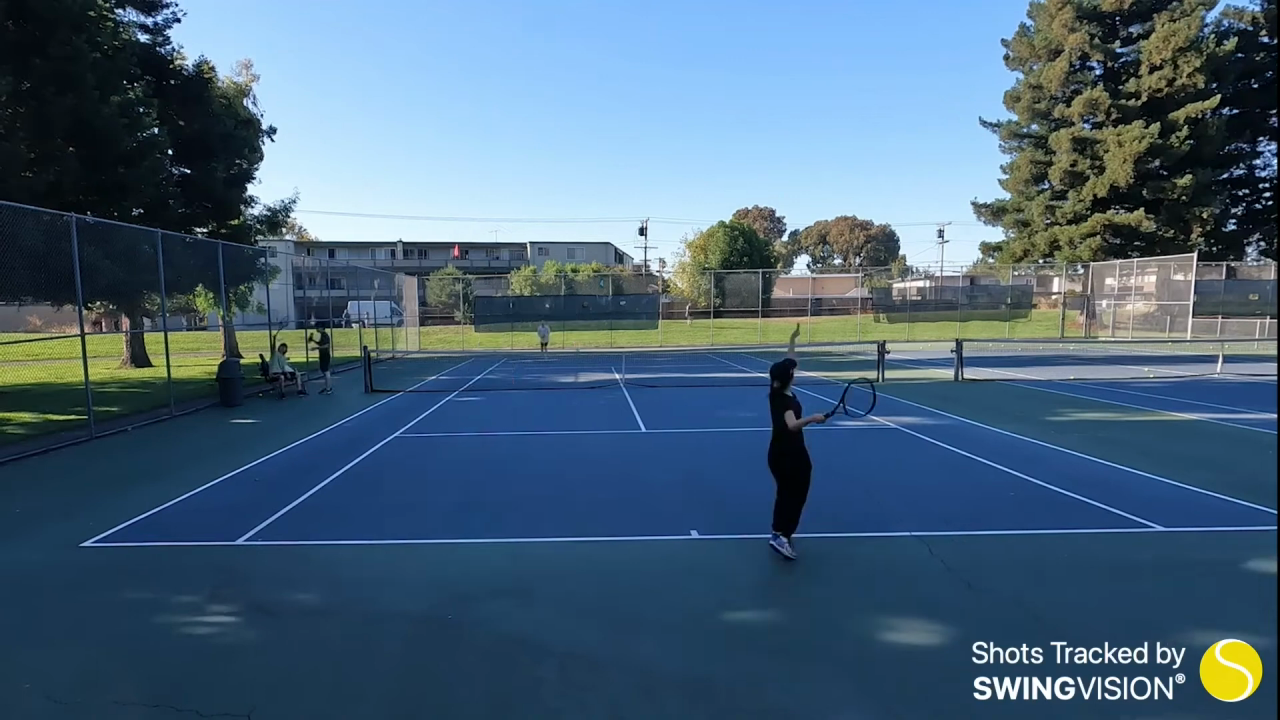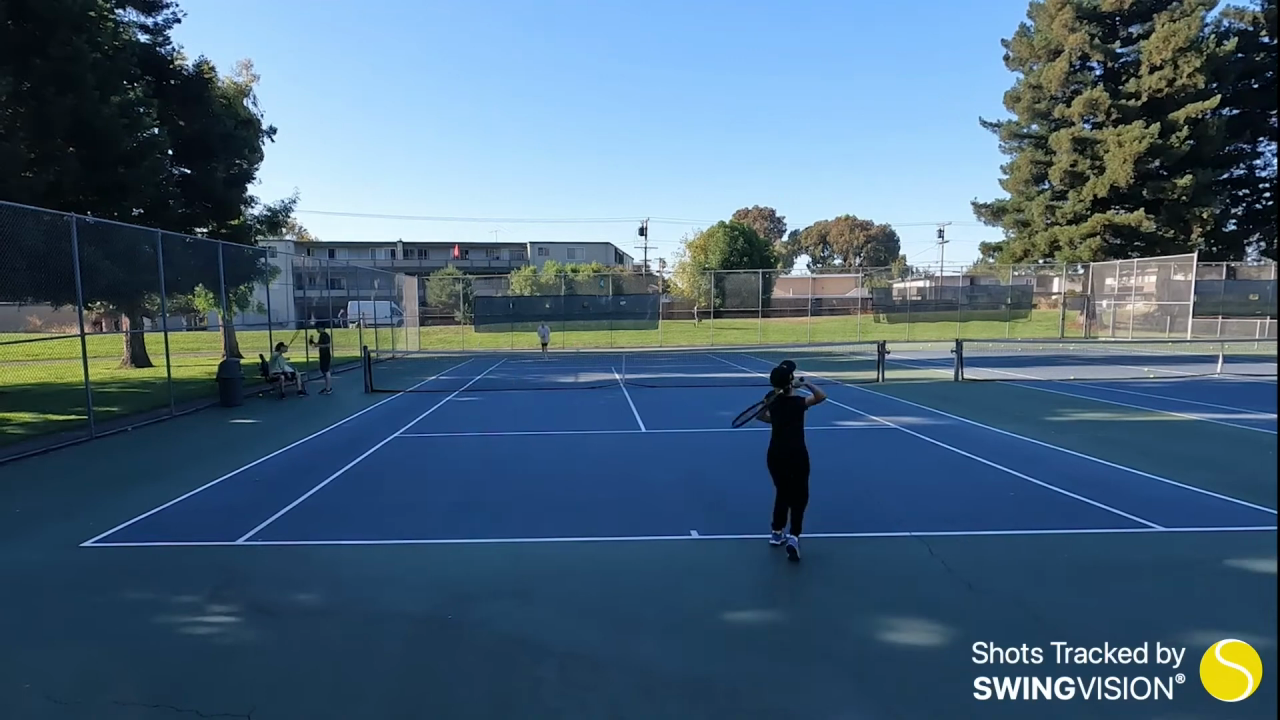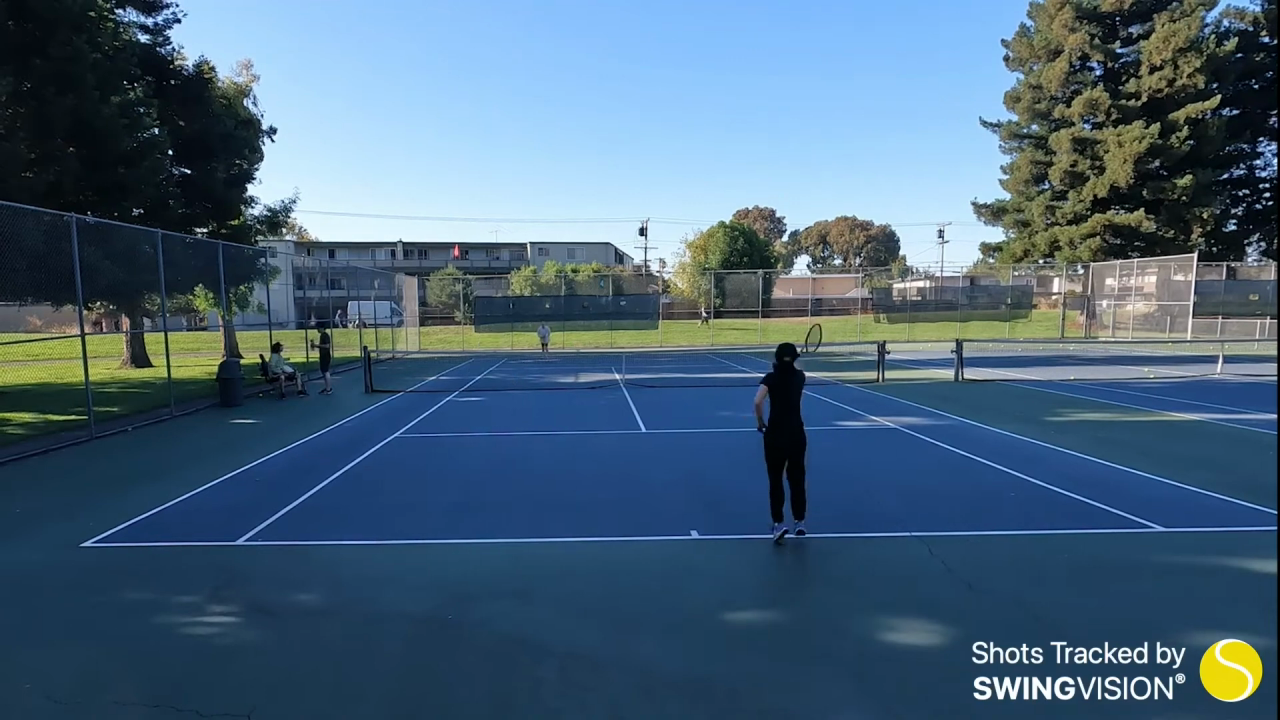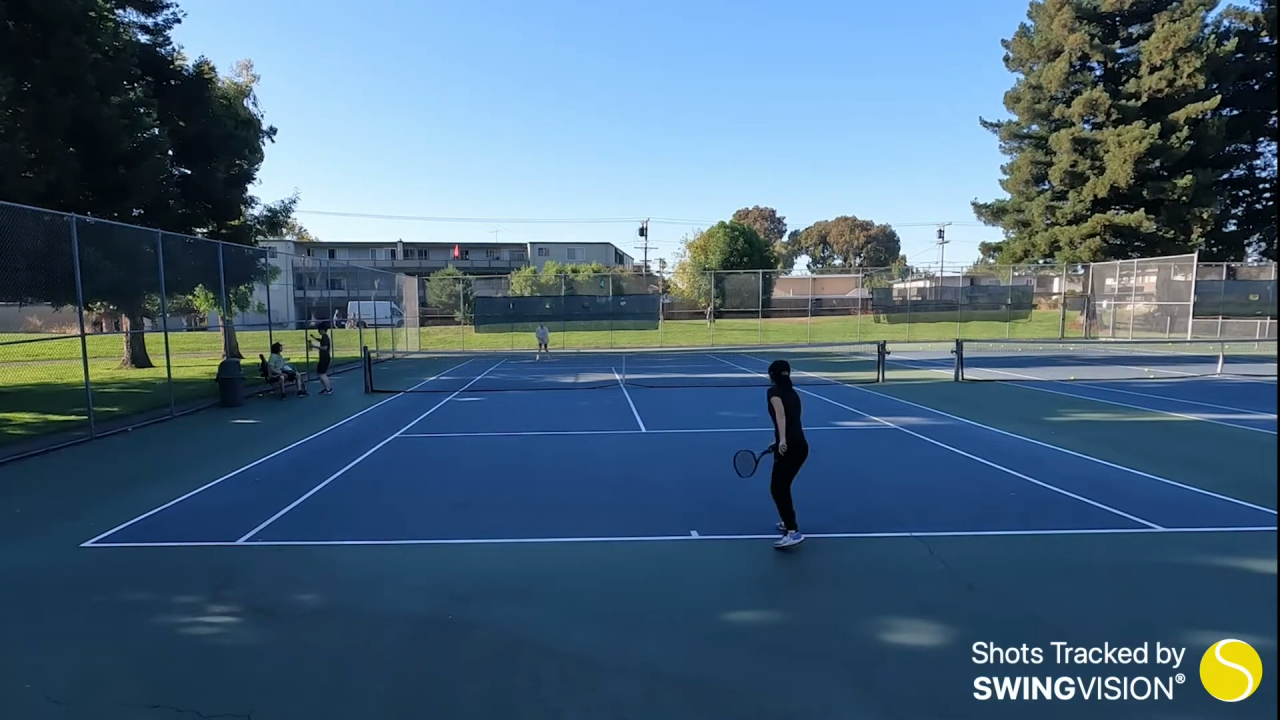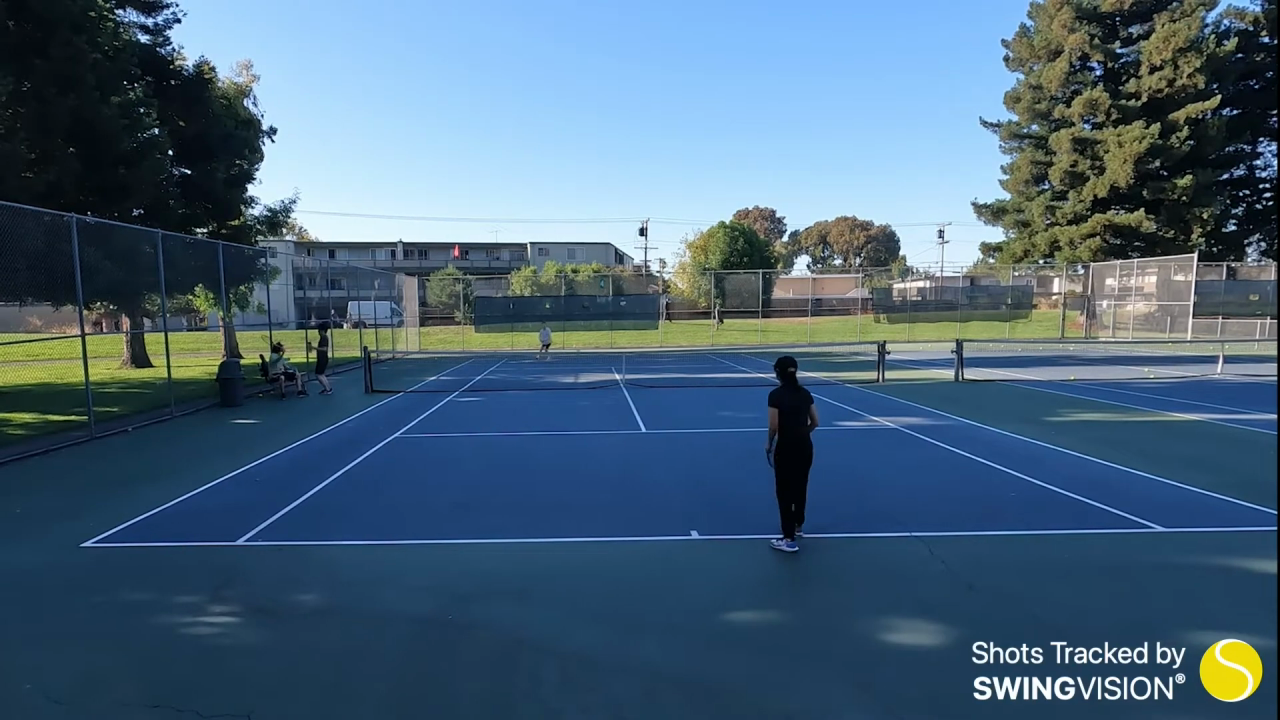
dt=0.4s
person 1, frame 1
left shoulder: (776, 393)
right shoulder: (786, 401)
left elbow: (788, 361)
right elbow: (793, 425)
left wrist: (792, 340)
right wrist: (811, 418)
left hip: (776, 455)
right hip: (793, 456)
left knee: (784, 495)
right knee: (796, 497)
left ankle: (777, 533)
right ankle: (783, 537)
person 1, frame 2
left shoulder: (772, 400)
right shoulder: (795, 402)
left elbow: (761, 416)
right elbow: (821, 397)
right wrist: (807, 384)
left hip: (775, 455)
right hip: (796, 456)
left knee: (783, 494)
right knee: (799, 498)
left ankle: (777, 532)
right ankle: (793, 537)
person 1, frame 3
left shoulder: (770, 378)
right shoulder: (798, 376)
left elbow: (757, 402)
left wrist: (760, 421)
right wrist: (793, 362)
left hip: (775, 436)
right hip: (797, 436)
left knee: (776, 482)
right knee: (797, 479)
left ankle: (779, 524)
right ankle: (799, 523)
person 1, frame 4
left shoulder: (774, 392)
right shoulder: (793, 393)
left elbow: (780, 414)
left wrist: (782, 439)
left hip: (790, 447)
right hip: (801, 446)
left knee: (778, 488)
right knee: (782, 485)
left ankle: (793, 532)
right ankle: (789, 522)
person 1, frame 5
left shoulder: (776, 395)
right shoulder: (805, 393)
left elbow: (773, 426)
right elbow: (815, 422)
left wrist: (770, 444)
left hip: (787, 448)
right hip: (805, 447)
left knee: (784, 492)
right knee: (800, 488)
left ankle: (789, 539)
right ankle: (797, 525)
